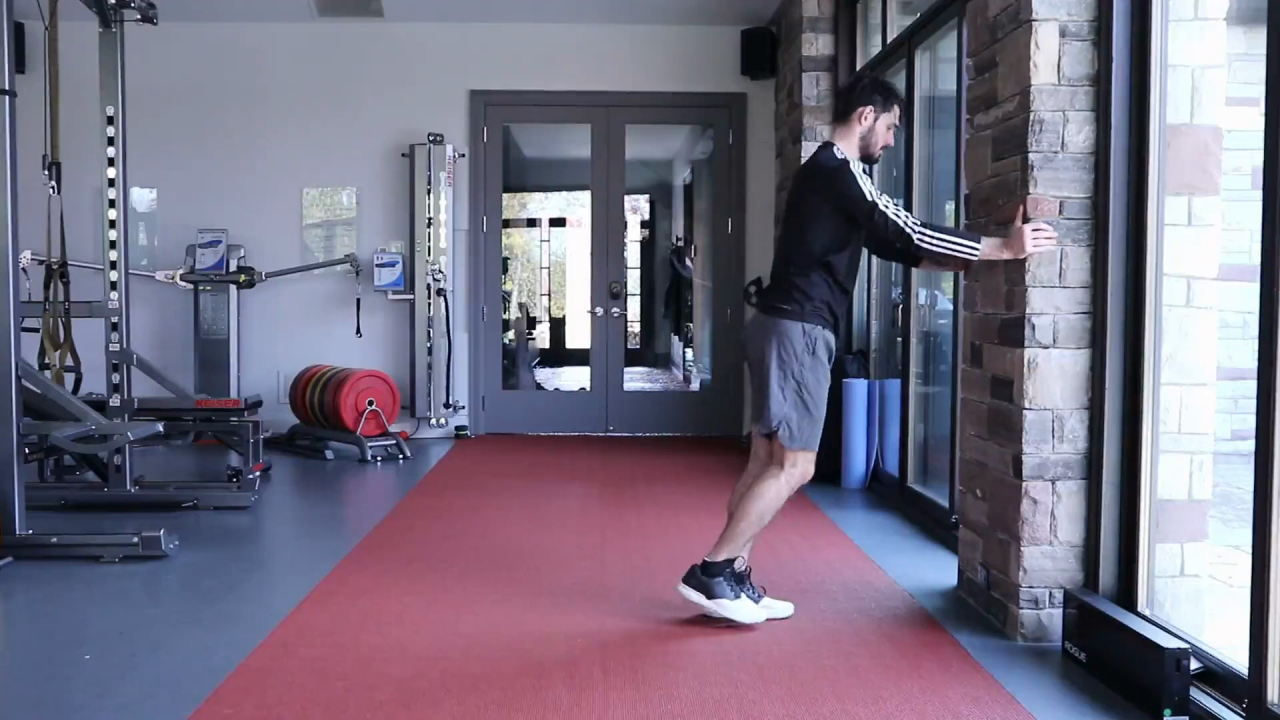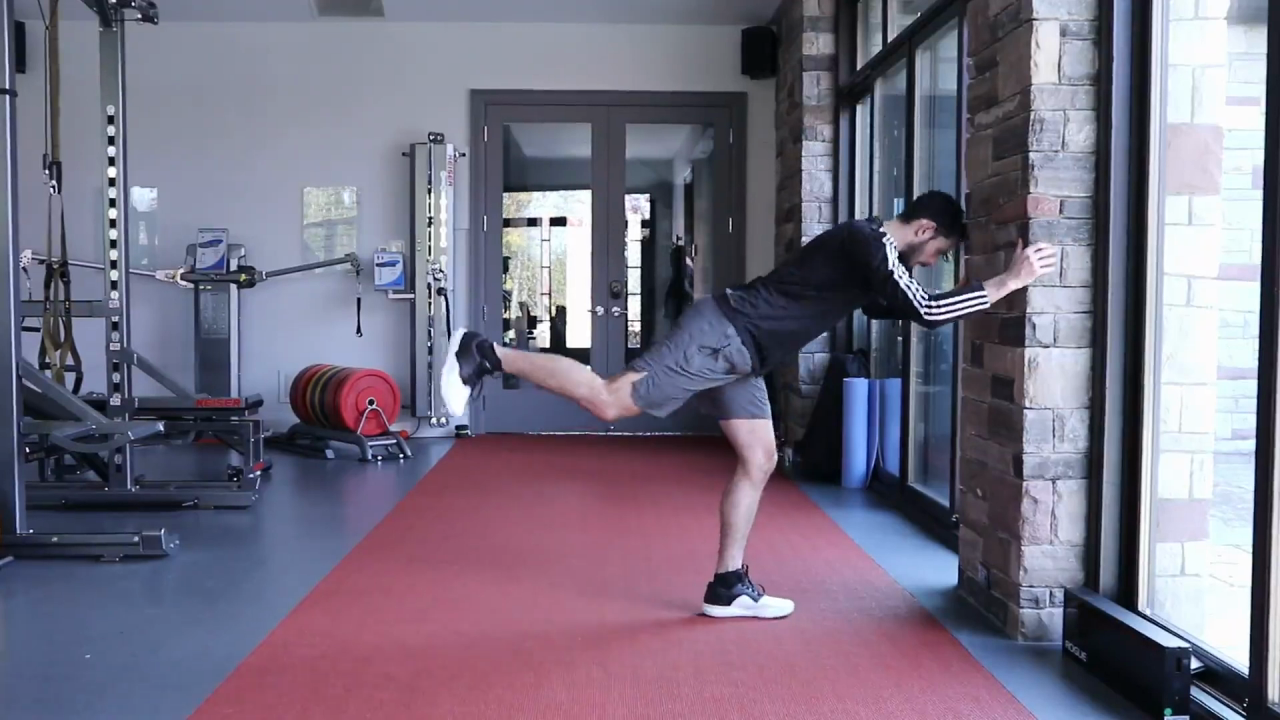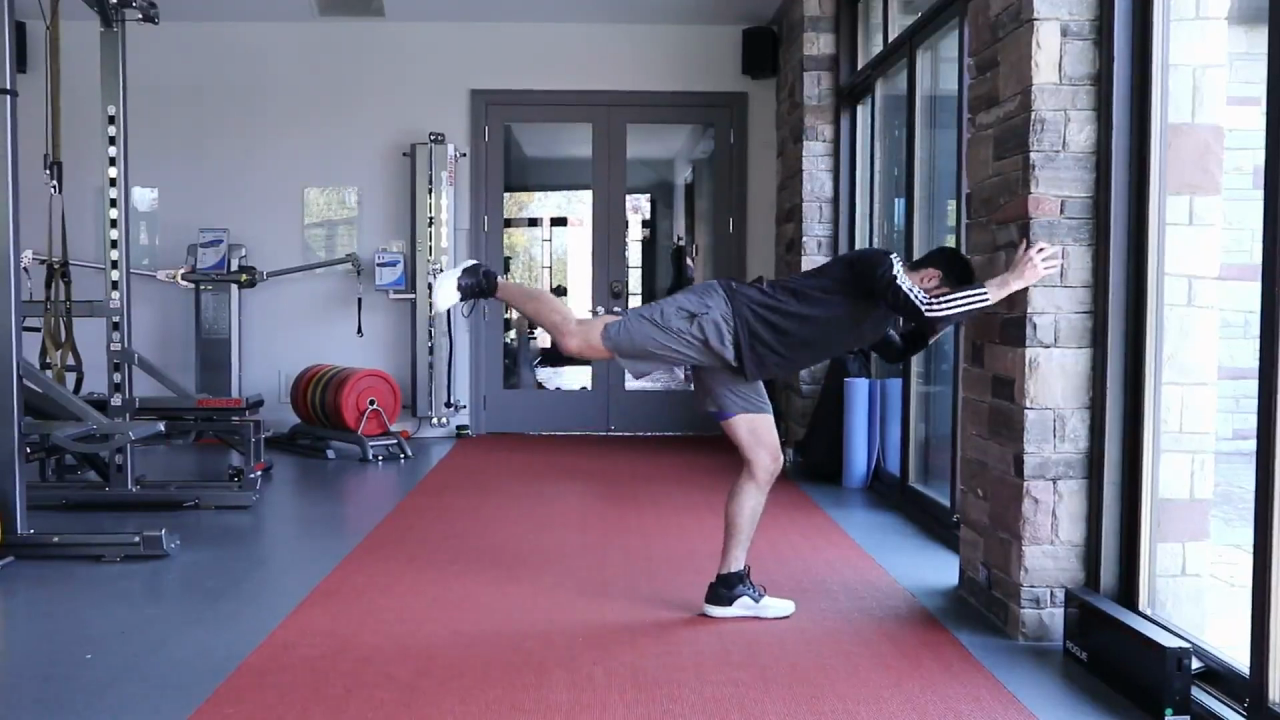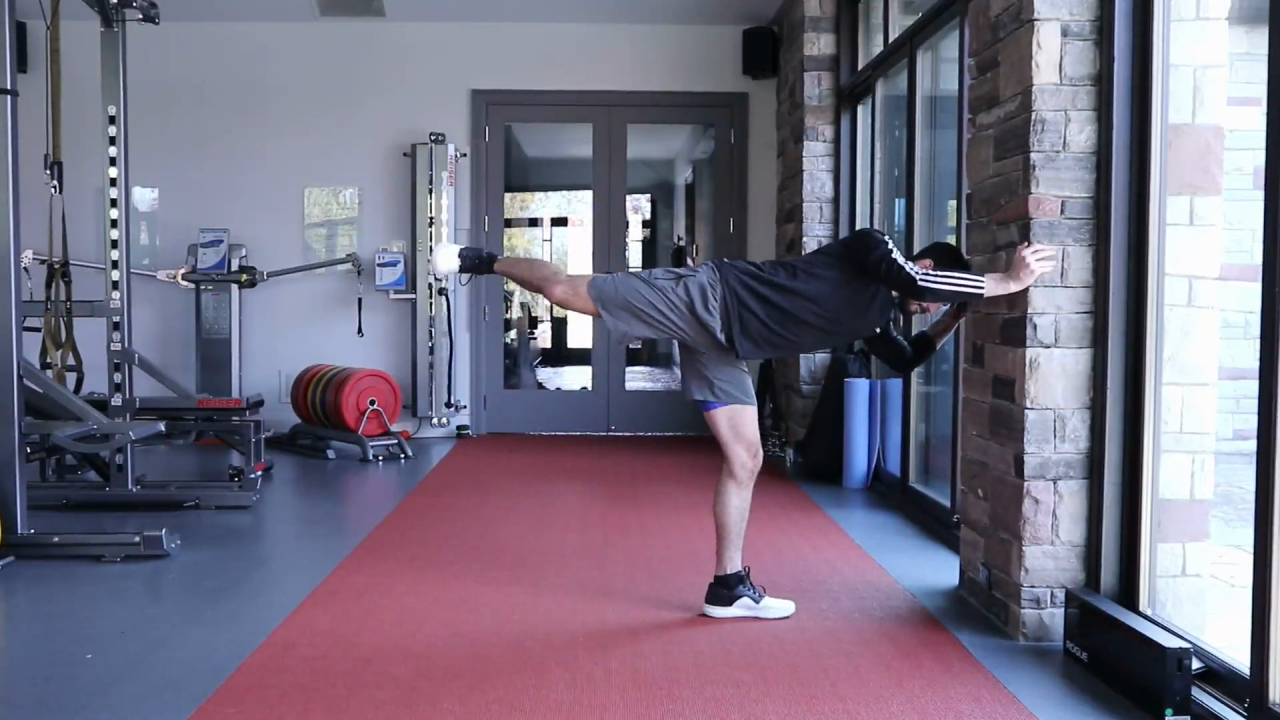
dt=0.7s
person 1, frame 1
left shoulder: (830, 172)
right shoulder: (838, 170)
left elbow: (892, 244)
right elbow: (909, 232)
left wrist: (969, 260)
right wrist: (1003, 248)
left hip: (787, 328)
right hip: (798, 330)
left knee: (768, 461)
right knee: (793, 466)
left ankle: (731, 580)
right ankle: (709, 571)
person 1, frame 2
left shoulder: (868, 248)
right shoulder: (871, 242)
left elbow: (893, 306)
right elbow: (923, 309)
left wrist: (978, 292)
right wrist: (1009, 280)
left hip: (735, 349)
right hip: (719, 337)
left knee: (759, 461)
right knee: (609, 400)
left ankle: (727, 585)
right ankle: (485, 355)
person 1, frame 3
left shoulder: (880, 310)
right shoulder: (880, 265)
left elbow: (901, 347)
right elbow: (926, 308)
left wrist: (939, 321)
right wrist: (1010, 281)
left hip: (732, 356)
right hip: (710, 319)
left knee: (765, 463)
right knee: (577, 336)
left ankle: (729, 586)
right ankle: (486, 282)
person 1, frame 4
left shoulder: (875, 309)
right shoulder: (871, 246)
left elbow: (907, 358)
right elbow: (922, 278)
left wrist: (956, 317)
right wrist: (1008, 280)
left hip: (722, 344)
right hip: (704, 298)
left knee: (745, 461)
right knee: (566, 290)
left ankle: (728, 587)
right ankle: (485, 261)
